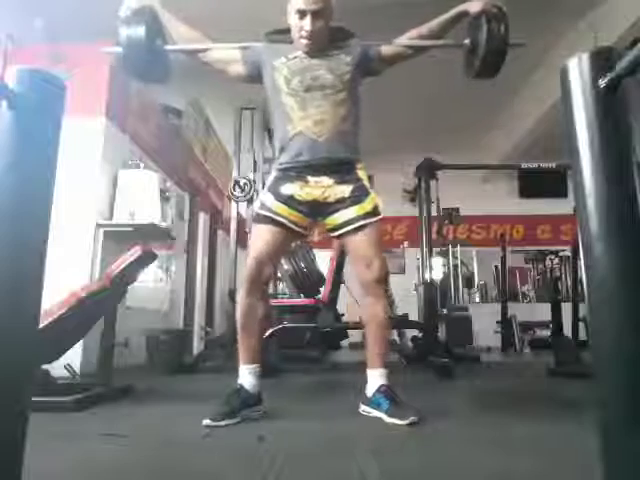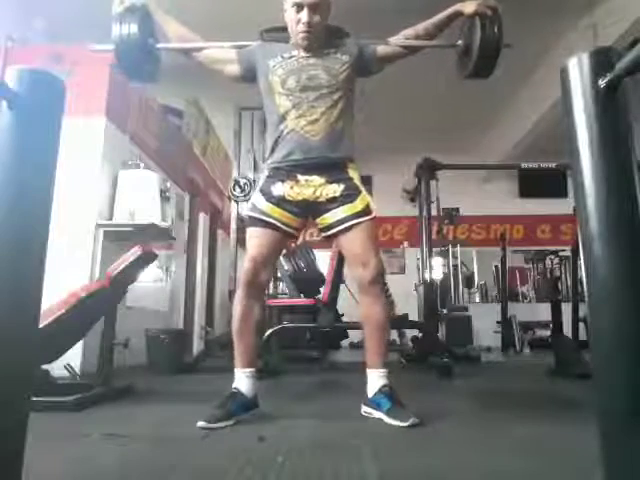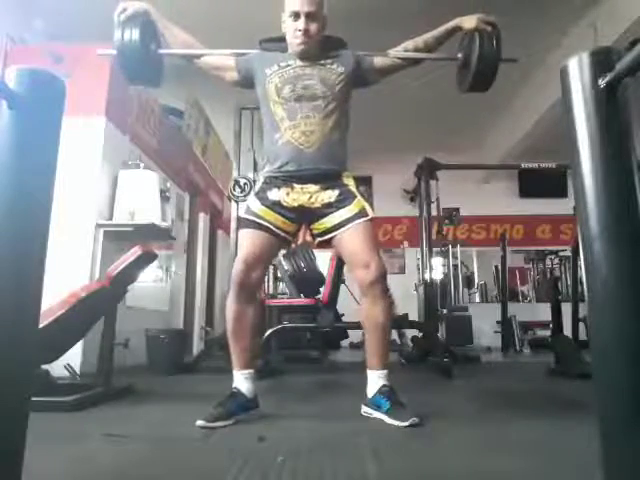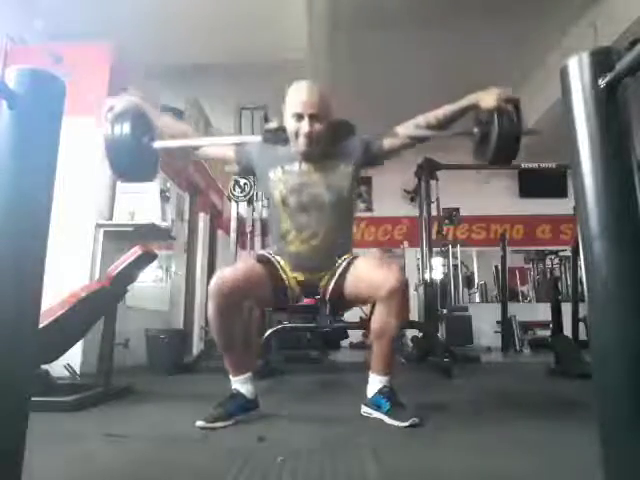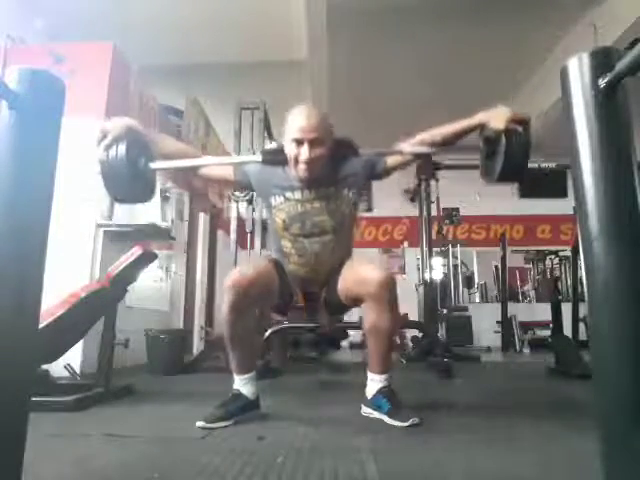
dt=1s
person 1, frame 1
left shoulder: (351, 55)
right shoulder: (263, 58)
left elbow: (407, 43)
right elbow: (207, 50)
left hip: (344, 178)
right hip: (288, 180)
left knee: (373, 278)
right knee: (254, 275)
left ankle: (377, 388)
right ankle: (246, 389)
person 1, frame 2
left shoulder: (348, 54)
right shoulder: (263, 56)
left elbow: (405, 41)
right elbow: (200, 49)
left hip: (337, 178)
right hip: (281, 179)
left knee: (369, 276)
right knee: (251, 277)
left ankle: (377, 390)
right ankle: (243, 390)
person 1, frame 3
left shoulder: (346, 63)
right shoulder: (260, 64)
left elbow: (404, 54)
right elbow: (198, 54)
left hip: (332, 185)
right hip: (277, 186)
left knee: (373, 276)
right knee: (243, 278)
left ankle: (378, 390)
right ankle: (242, 390)
person 1, frame 4
left shoulder: (353, 149)
right shoulder: (263, 154)
left elbow: (414, 129)
right elbow: (196, 141)
left wrist: (474, 100)
right wrist: (141, 105)
left hip: (336, 267)
right hip: (283, 267)
left knee: (392, 283)
right knee: (223, 287)
left ankle: (378, 391)
right ankle: (242, 391)
person 1, frame 5
left shoulder: (354, 170)
right shoulder: (263, 175)
left elbow: (418, 145)
right elbow: (196, 162)
left wrist: (482, 118)
right wrist: (135, 129)
left hip: (336, 279)
right hip: (285, 278)
left knee: (379, 280)
right knee: (238, 284)
left ankle: (377, 391)
right ankle: (245, 391)
